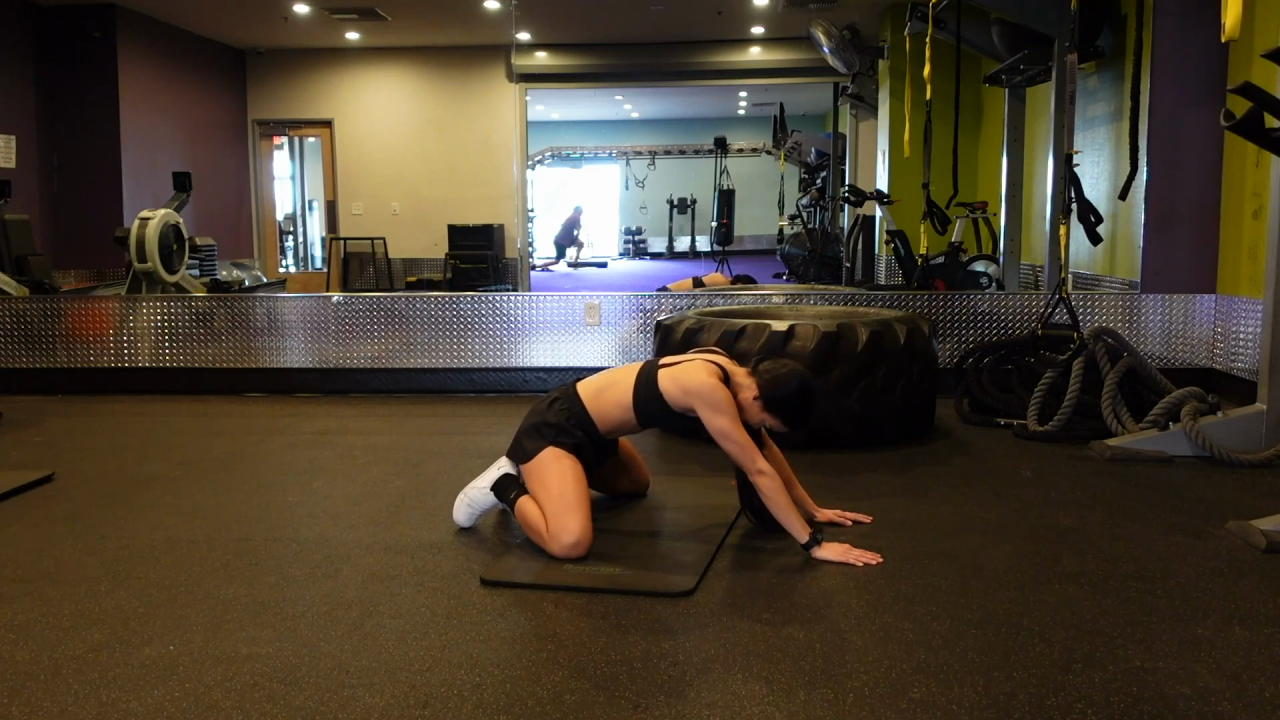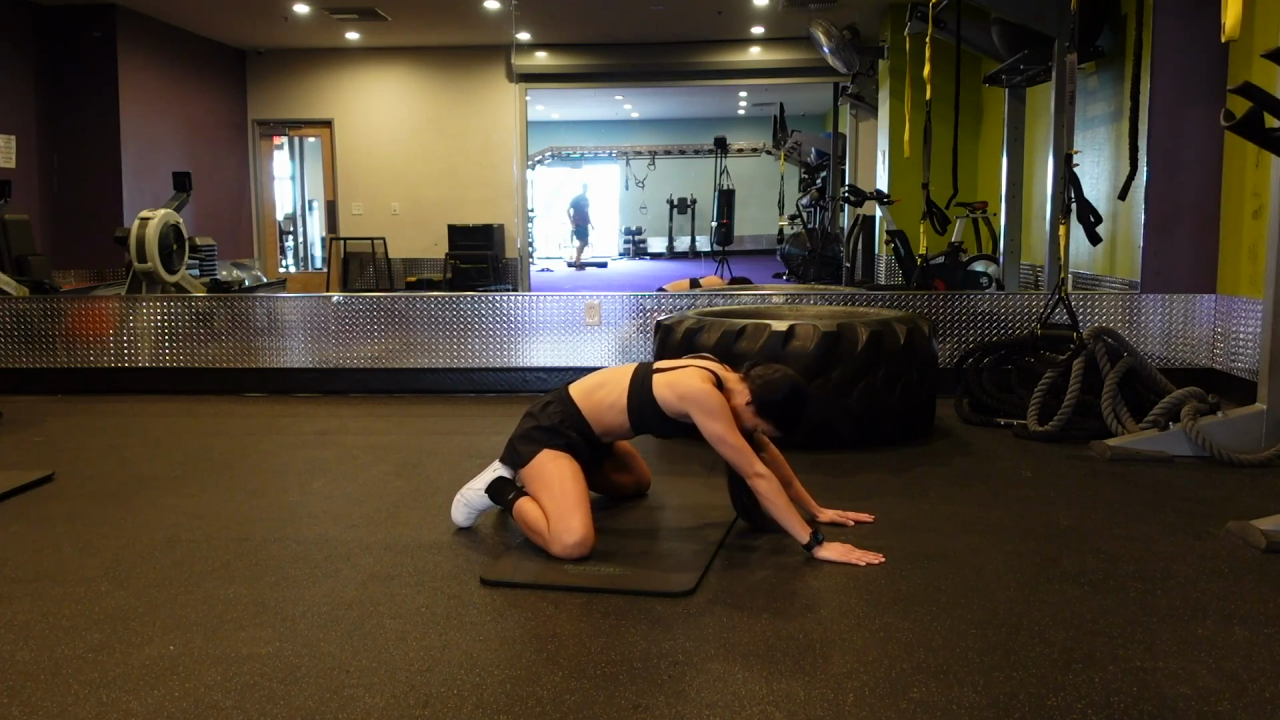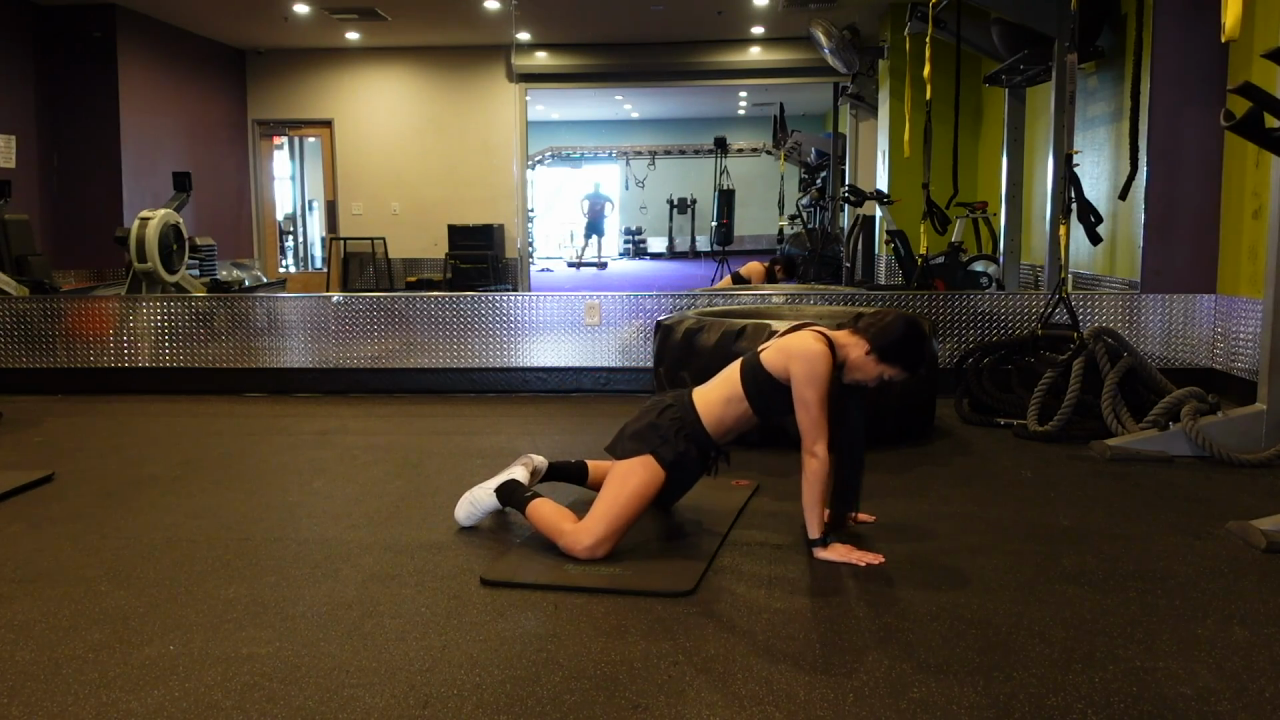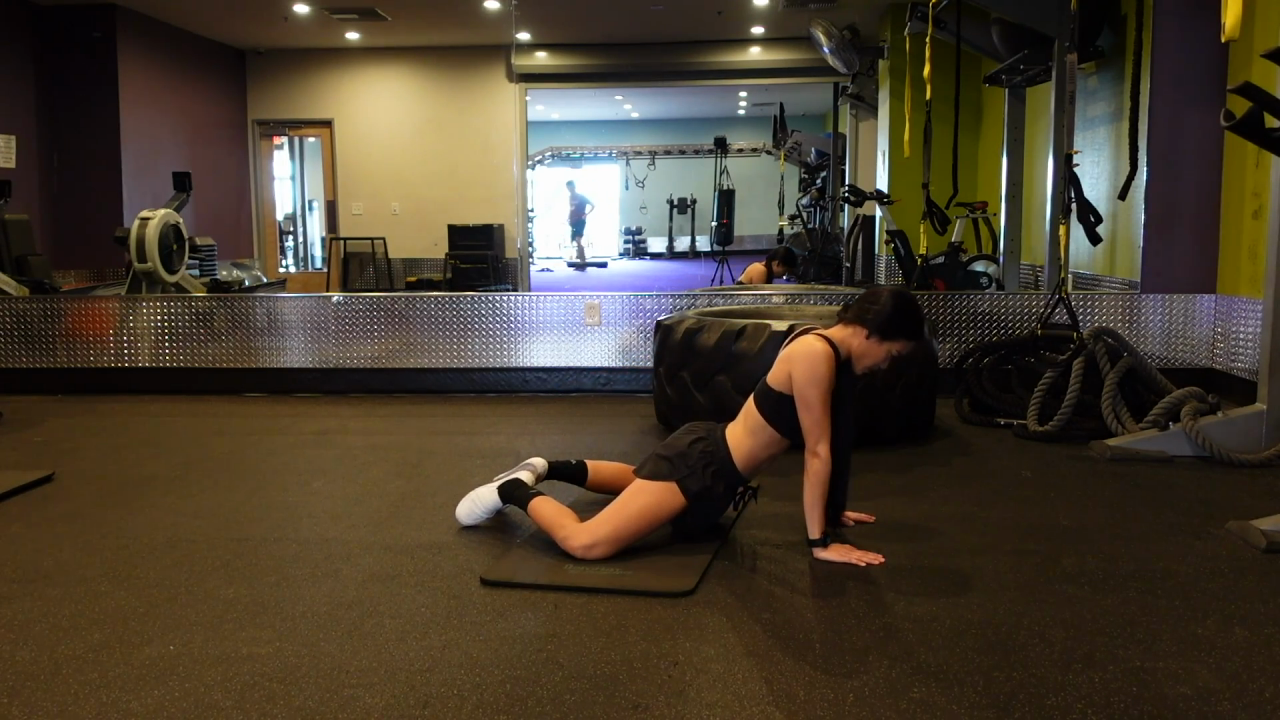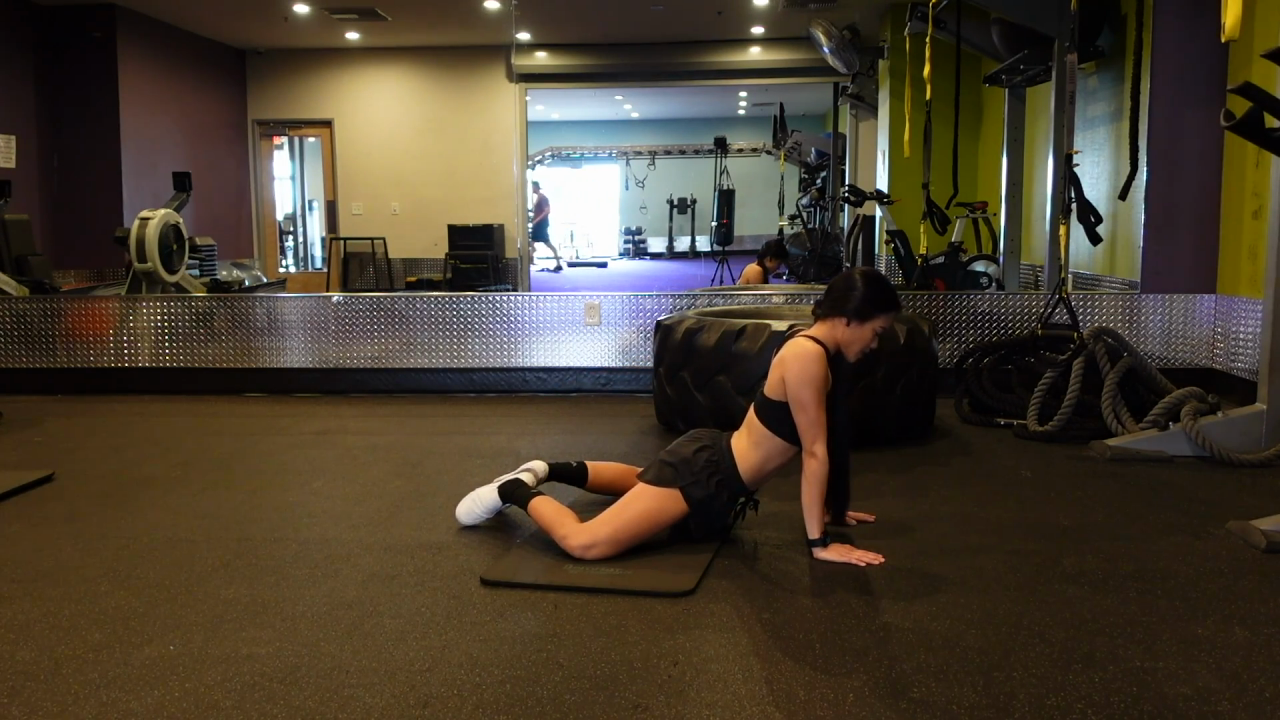
dt=1s
person 1, frame 1
left shoulder: (735, 375)
right shoulder: (708, 388)
left elbow: (768, 452)
right elbow: (759, 471)
left wrist: (813, 510)
right wrist: (812, 543)
left hip: (591, 428)
right hip: (556, 428)
left knee: (636, 486)
right knee: (570, 543)
left ankle: (534, 473)
right ankle: (507, 487)
person 1, frame 2
left shoulder: (727, 381)
right shoulder: (704, 395)
left elbow: (767, 453)
right elbow: (758, 475)
left wrist: (816, 509)
right wrist: (815, 543)
left hip: (587, 432)
right hip: (550, 430)
left knee: (637, 485)
right knee: (573, 544)
left ankle: (535, 477)
right ankle: (504, 490)
person 1, frame 3
left shoulder: (823, 346)
right shoulder: (814, 353)
left elbow: (819, 448)
right elbow: (815, 453)
left wrist: (824, 509)
right wrist: (820, 542)
left hip: (683, 431)
right hip: (670, 433)
left knee: (639, 487)
right knee: (587, 545)
left ankle: (542, 470)
right ankle: (512, 491)
person 1, frame 4
left shoulder: (827, 349)
right shoulder: (816, 354)
left elbow: (820, 447)
right elbow: (817, 453)
left wrist: (827, 510)
right wrist: (819, 542)
left hip: (709, 455)
right hip: (700, 463)
left knee: (637, 481)
right knee: (586, 544)
left ankle: (547, 470)
right ankle: (517, 491)
person 1, frame 5
left shoulder: (815, 348)
right shoulder: (808, 355)
left elbow: (815, 447)
right elbow: (815, 452)
left wrist: (824, 508)
right wrist: (819, 542)
left hip: (711, 459)
right hip: (705, 472)
left knee: (638, 482)
right knee: (583, 543)
left ankle: (547, 472)
right ankle: (516, 490)
